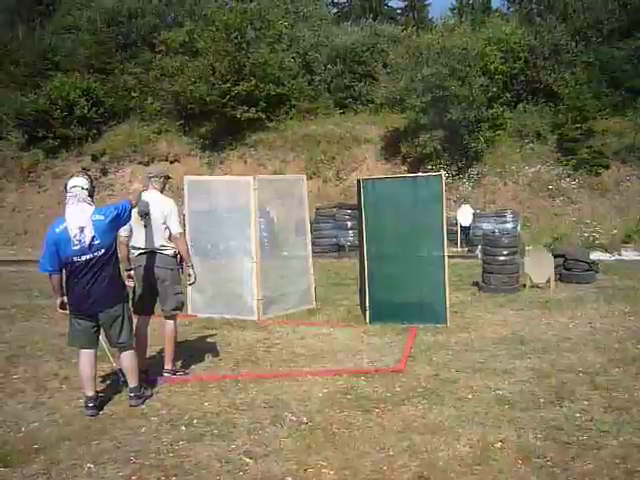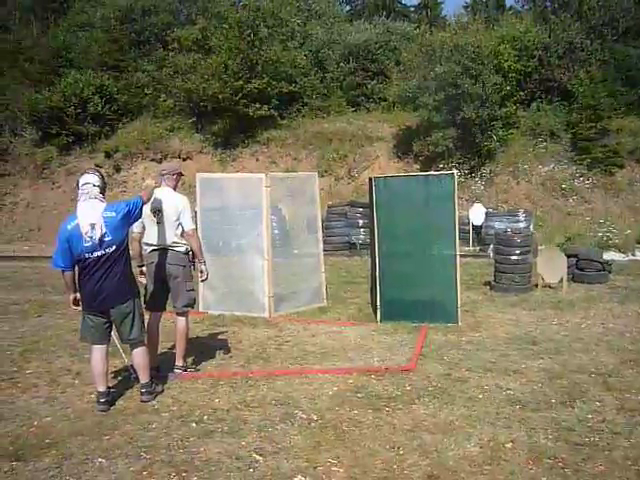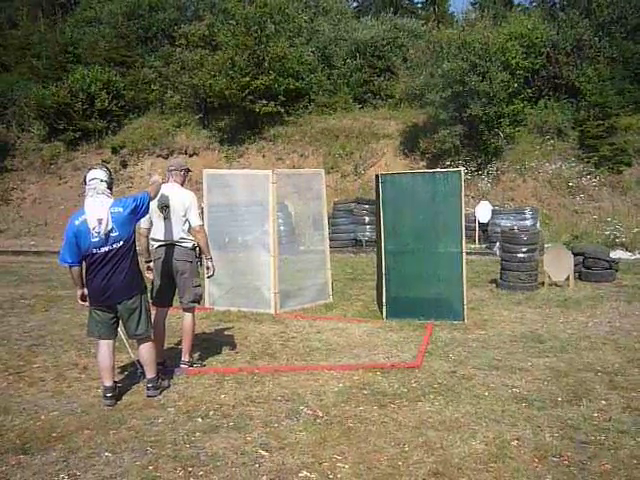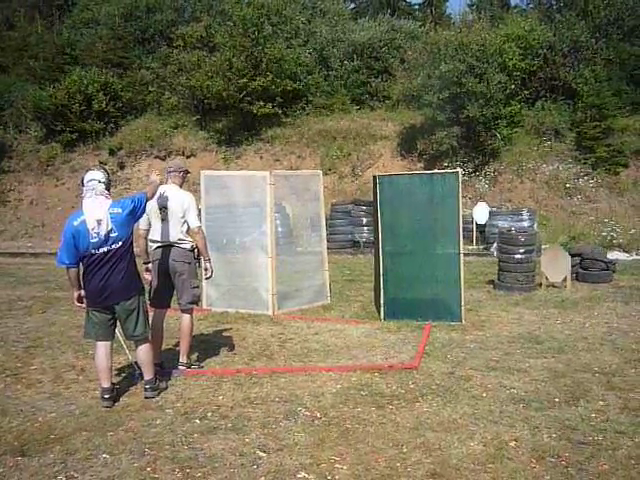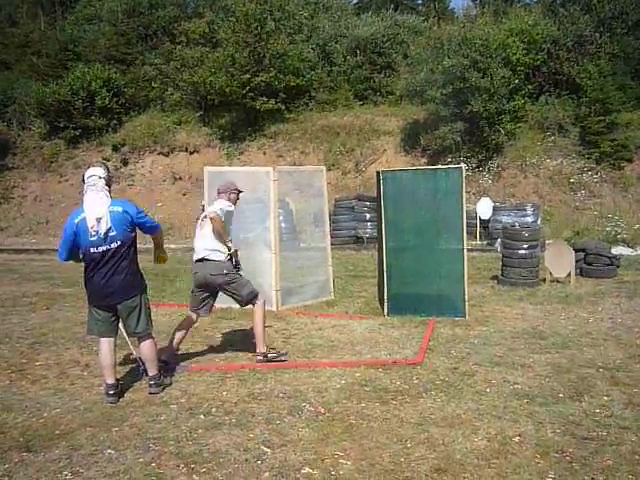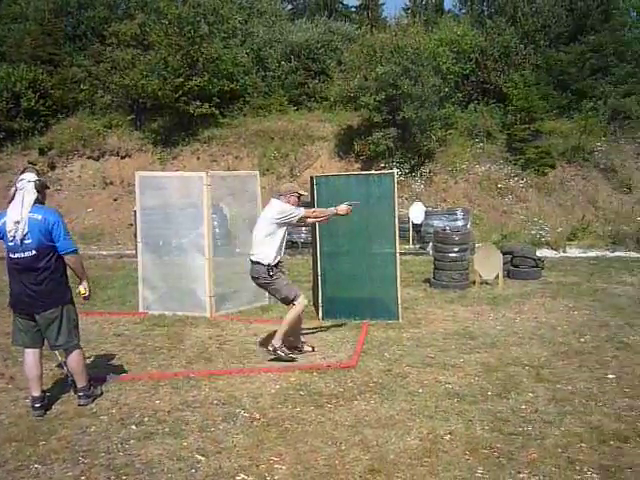
dt=0.7s
person 1, frame 1
left shoulder: (56, 229)
right shoulder: (107, 216)
left elbow: (54, 271)
right elbow: (131, 202)
left wrist: (59, 295)
right wrist: (137, 190)
left hip: (79, 301)
right hip: (112, 297)
left knee: (86, 349)
right knee: (125, 344)
left ankle: (91, 401)
right ankle: (135, 392)
person 1, frame 2
left shoulder: (68, 225)
right shoulder: (117, 212)
left elbow: (66, 268)
right elbow: (143, 199)
left wrist: (72, 292)
right wrist: (150, 186)
left hip: (91, 297)
right hip: (123, 293)
left knee: (98, 345)
right knee: (136, 341)
left ankle: (102, 396)
right ankle: (146, 387)
person 1, frame 3
left shoulder: (76, 221)
right shoulder: (125, 208)
left elbow: (74, 262)
right elbow: (150, 194)
left wrist: (80, 287)
right wrist: (157, 182)
left hip: (99, 292)
right hip: (130, 289)
left knee: (105, 340)
right knee: (143, 336)
left ankle: (109, 391)
right ankle: (153, 382)
person 1, frame 4
left shoulder: (74, 222)
right shoulder: (123, 209)
left elbow: (71, 264)
right elbow: (147, 196)
left wrist: (77, 289)
right wrist: (155, 182)
left hip: (96, 293)
right hip: (128, 290)
left knee: (102, 342)
right knee: (141, 338)
left ankle: (107, 392)
right ankle: (150, 384)
person 1, frame 5
left shoulder: (75, 219)
right shoulder: (125, 209)
left elbow: (66, 255)
right elbow: (154, 229)
right wrist: (159, 249)
left hip: (98, 291)
right hip: (129, 287)
left knee: (105, 338)
right knee: (144, 334)
left ankle: (111, 388)
right ankle: (155, 379)
person 1, frame 6
right shoulder: (49, 216)
right elbow: (69, 253)
right wrist: (83, 280)
left hip: (21, 300)
right hip: (53, 298)
left knee: (30, 349)
right knee: (69, 345)
left ankle: (37, 401)
right ankle: (84, 391)
person 2, frame 1
right shoulder: (166, 203)
left elbow: (123, 240)
right elbow: (177, 237)
left wrist: (127, 268)
right wrist: (189, 265)
left hip: (140, 262)
right hip: (164, 260)
left knee: (142, 317)
right knee: (170, 315)
left ankle: (141, 367)
right ankle: (169, 366)
person 2, frame 2
right shoulder: (179, 200)
left elbow: (136, 237)
right elbow: (190, 233)
left wrist: (140, 264)
right wrist: (201, 261)
left hip: (153, 258)
right hip: (176, 257)
left knee: (154, 314)
right knee: (181, 312)
left ankle: (153, 363)
right ankle: (180, 363)
person 2, frame 3
left shoulder: (152, 197)
right shoulder: (187, 195)
left elbow: (143, 233)
right elbow: (198, 230)
left wrist: (147, 260)
right wrist: (208, 258)
left hip: (160, 254)
right hip: (183, 253)
left knee: (160, 309)
right knee: (188, 308)
left ankle: (158, 359)
right ankle: (186, 359)
person 2, frame 4
left shoulder: (150, 198)
right shoulder: (185, 197)
left elbow: (141, 234)
right elbow: (196, 231)
left wrist: (146, 262)
right wrist: (207, 260)
left hip: (159, 256)
right hip: (181, 255)
left knee: (158, 311)
right knee: (186, 310)
left ankle: (156, 360)
right ankle: (184, 360)
person 2, frame 5
left shoulder: (204, 213)
right shoulder: (226, 207)
right elbow: (214, 216)
right wrist: (228, 243)
left hip: (200, 268)
right hip: (220, 267)
left knee: (193, 314)
right knee: (258, 302)
left ankle: (168, 352)
right ankle: (262, 351)
person 2, frame 6
left shoulder: (279, 210)
right shoulder: (279, 210)
left elbow: (308, 220)
right elbow: (311, 214)
left wrist: (334, 212)
right wrist: (336, 210)
left hip: (268, 268)
right hip: (264, 270)
left knee: (296, 301)
right knee: (300, 302)
left ankle: (296, 343)
right ankle: (277, 344)
